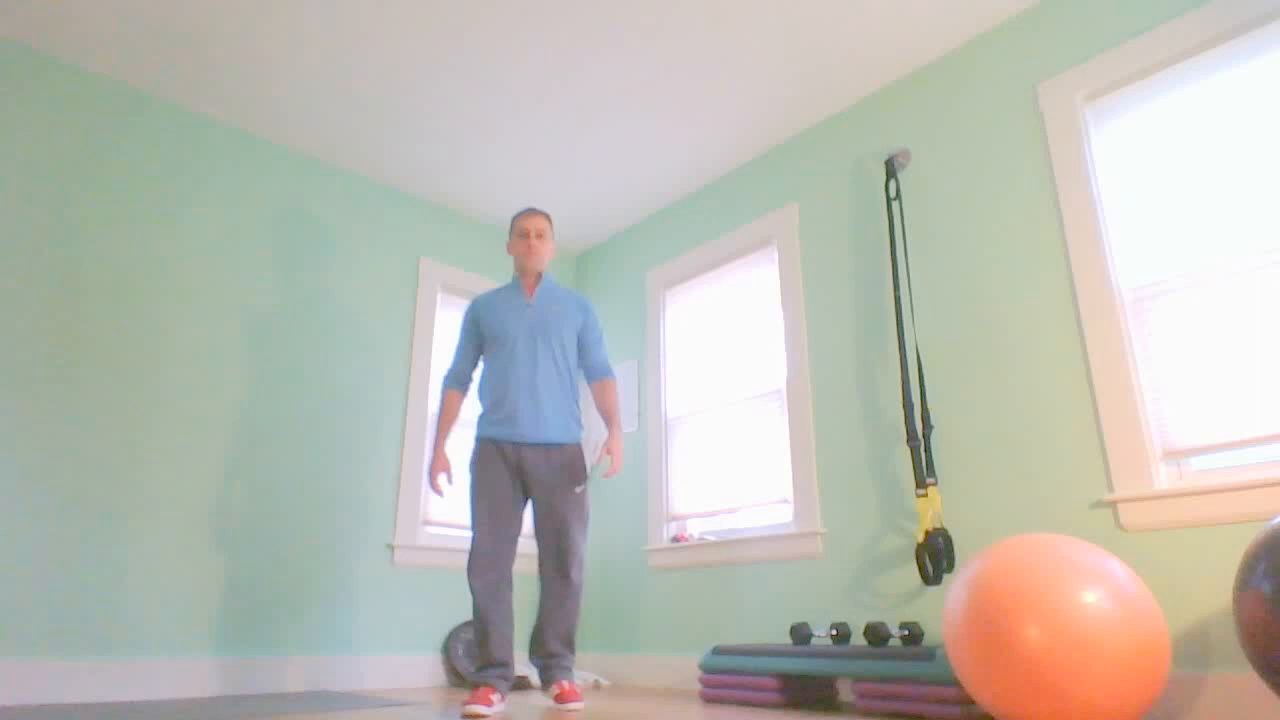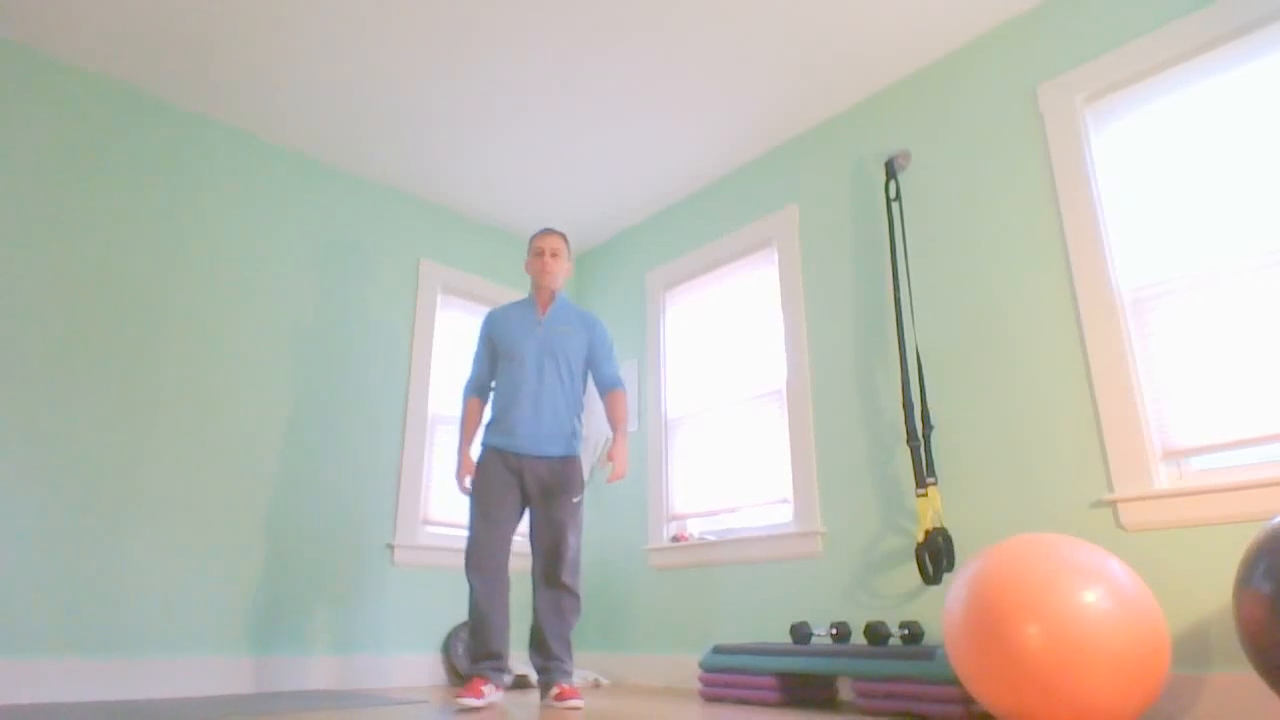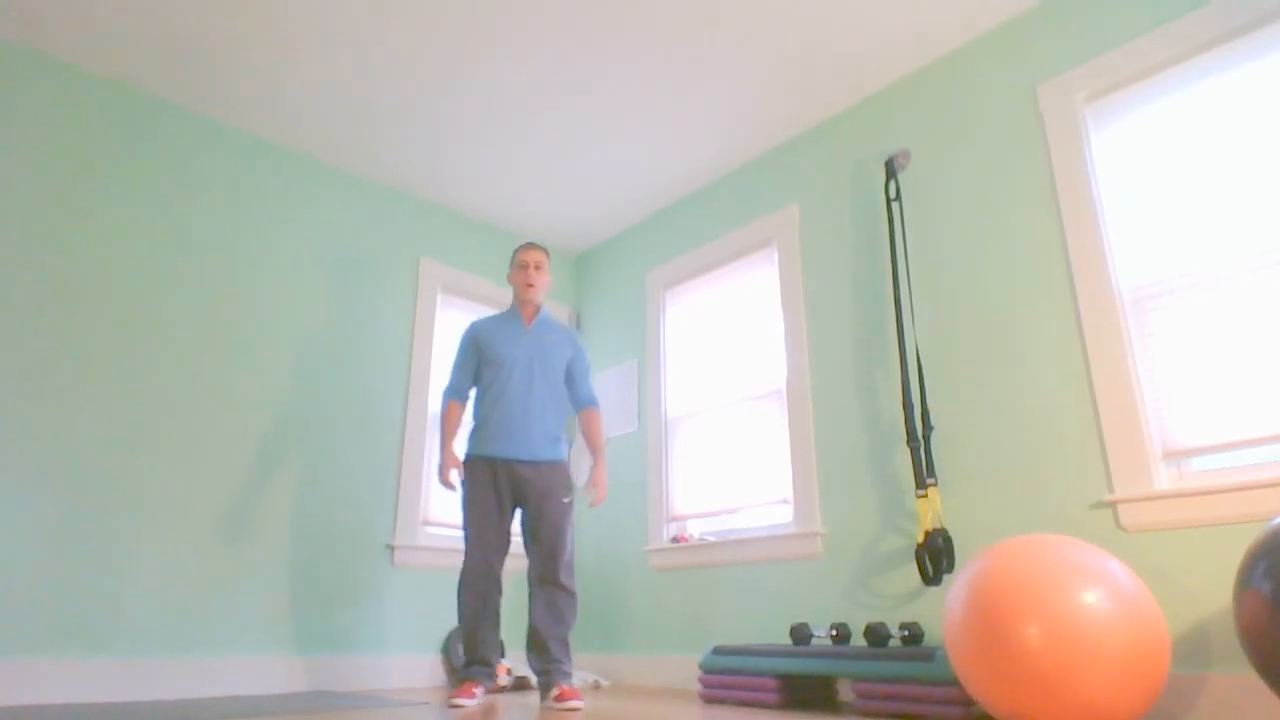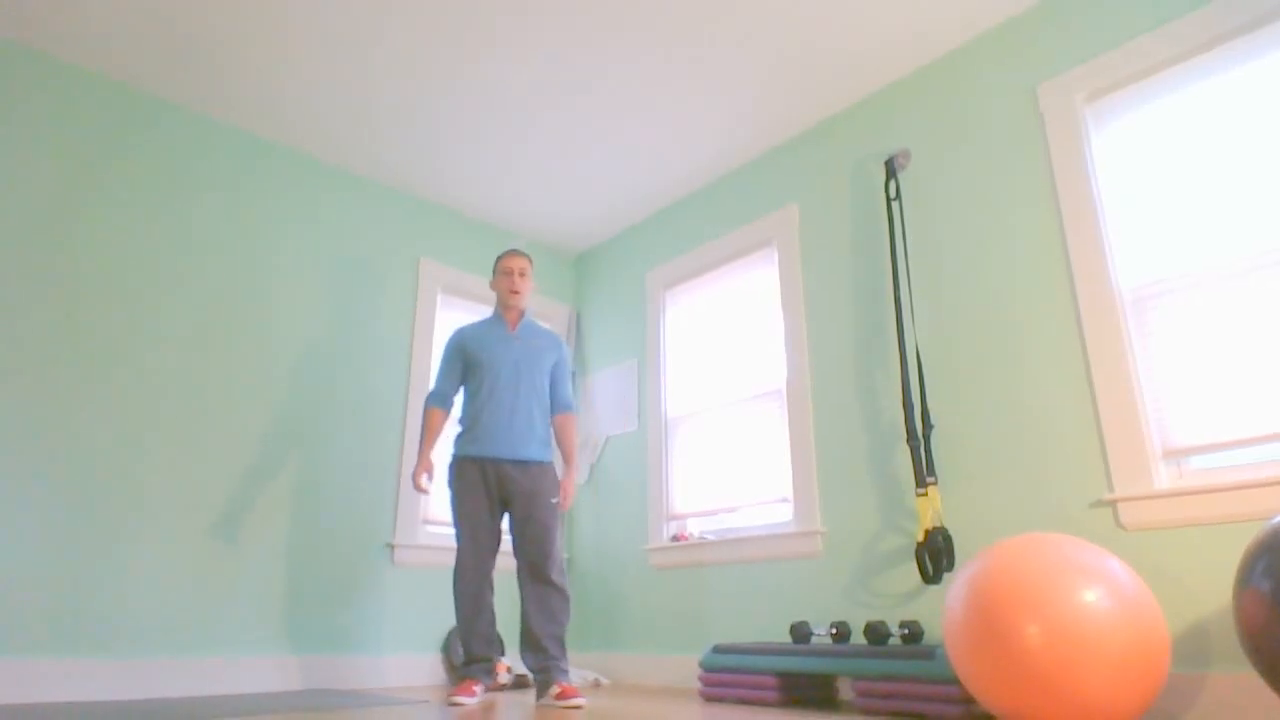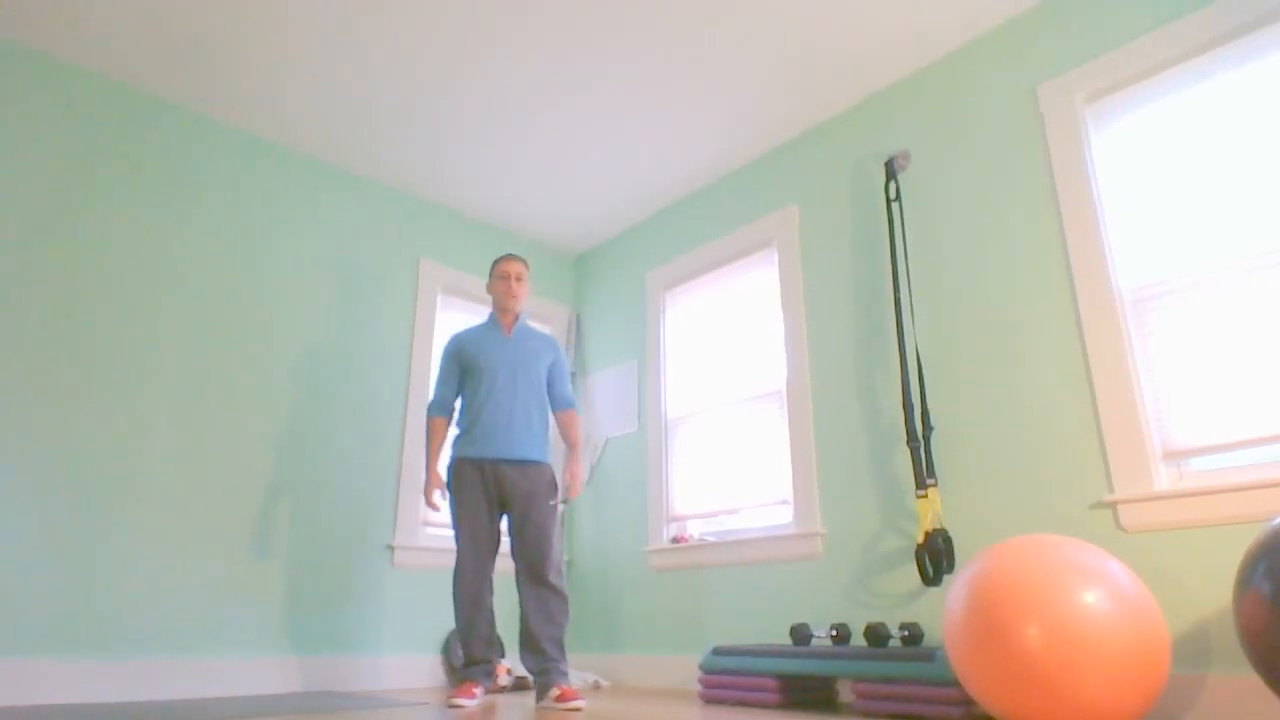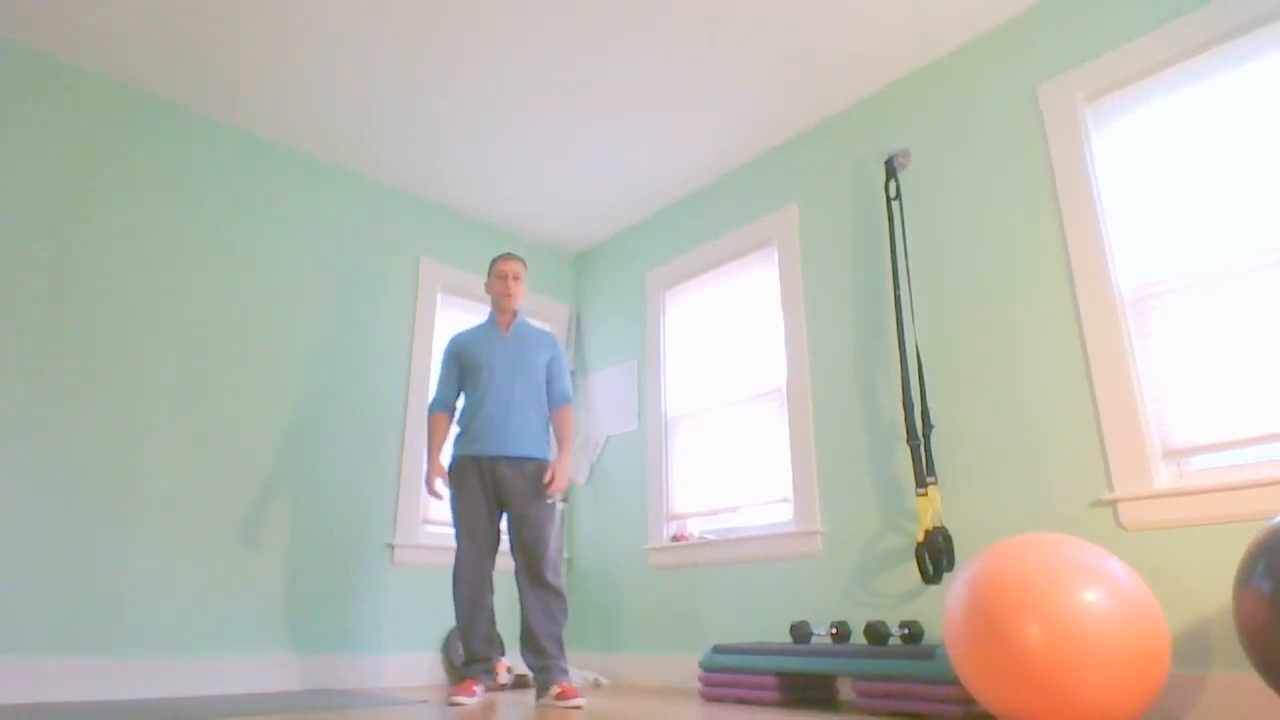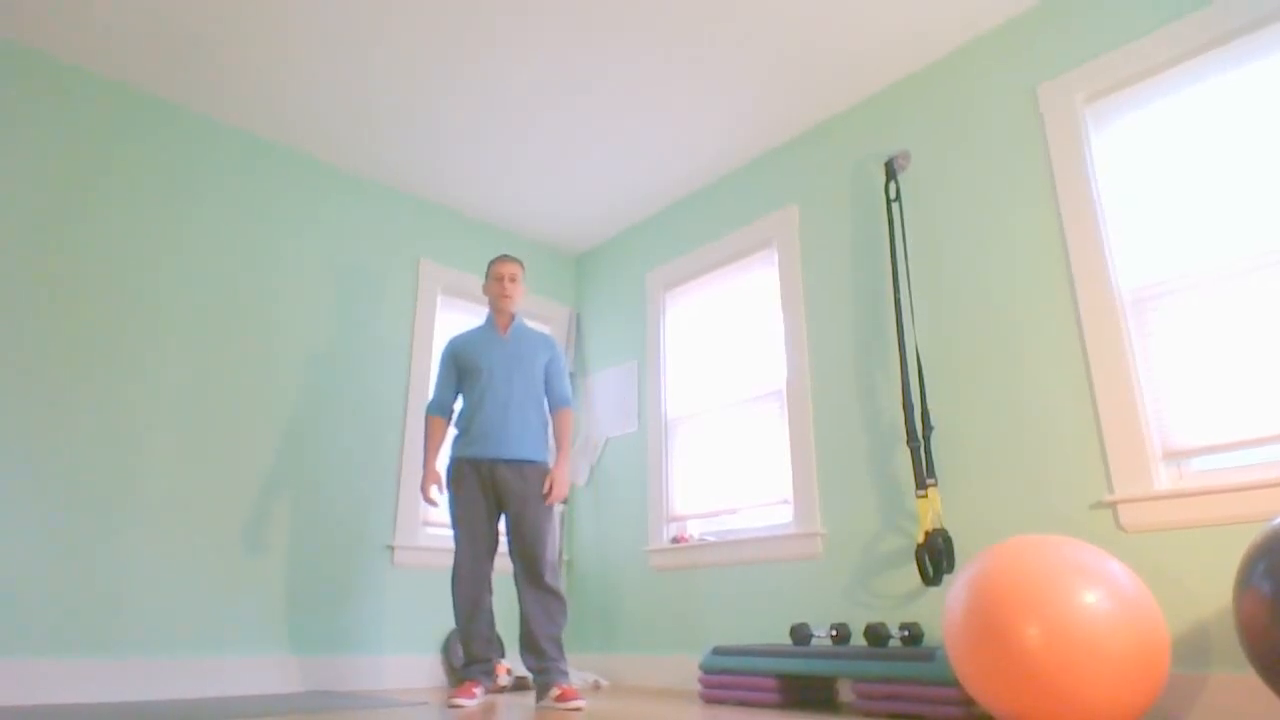
dt=0.3s
person 1, frame 1
left shoulder: (577, 307)
right shoulder: (483, 308)
left elbow: (599, 371)
right elbow: (457, 378)
left wrist: (614, 429)
right wrist: (439, 444)
left hip: (560, 450)
right hip: (496, 448)
left knee: (564, 561)
right knee: (489, 559)
left ankle: (557, 673)
right ankle: (492, 679)
person 1, frame 2
left shoulder: (588, 325)
right shoulder: (497, 321)
left elbow: (611, 384)
right elbow: (477, 388)
left wrist: (619, 438)
right wrist: (464, 451)
left hip: (560, 461)
right hip: (499, 455)
left knee: (558, 569)
right knee: (485, 557)
left ankle: (556, 676)
right ankle: (488, 672)
person 1, frame 3
left shoulder: (568, 339)
right shoulder: (480, 332)
left elbow: (584, 403)
right elbow: (457, 392)
left wrist: (598, 460)
right wrist: (447, 448)
left hip: (547, 466)
right hip: (485, 464)
left knee: (555, 569)
right knee: (480, 569)
left ankle: (555, 676)
right ankle: (479, 673)
person 1, frame 4
left shoulder: (552, 344)
right shoulder: (465, 338)
left elbow: (563, 409)
right elbow: (440, 398)
left wrist: (570, 467)
right wrist: (424, 453)
left hip: (534, 467)
right hip: (473, 465)
left knee: (544, 568)
right knee: (473, 568)
left ankle: (551, 674)
right ankle: (477, 671)
person 1, frame 5
left shoulder: (547, 346)
right shoulder: (462, 343)
left elbow: (564, 404)
right elbow: (440, 407)
left wrist: (575, 456)
right wrist: (432, 467)
left hip: (532, 467)
right hip: (472, 466)
left knee: (542, 569)
right knee: (473, 569)
left ankle: (551, 677)
right ankle: (478, 674)
person 1, frame 6
left shoulder: (547, 343)
right shoulder: (462, 343)
left elbow: (562, 401)
right elbow: (442, 405)
left wrist: (564, 455)
right wrist: (433, 458)
left hip: (530, 464)
right hip: (471, 464)
left knee: (540, 566)
right knee: (473, 567)
left ankle: (551, 675)
right ankle: (478, 672)
person 1, frame 7
left shoulder: (546, 345)
right shoulder: (460, 346)
left elbow: (561, 405)
right elbow: (440, 408)
left wrist: (562, 462)
right wrist: (429, 463)
left hip: (529, 466)
right hip: (470, 466)
left knee: (539, 568)
right knee: (472, 569)
left ankle: (551, 676)
right ankle: (477, 674)
